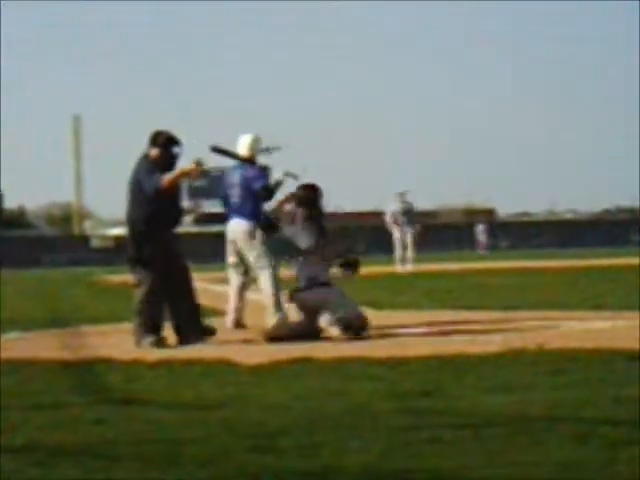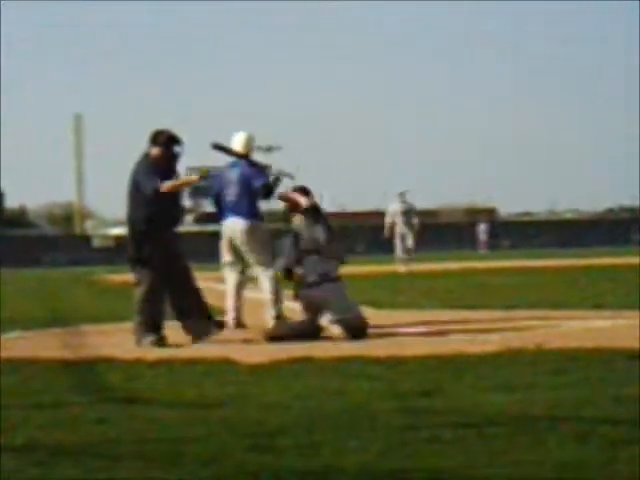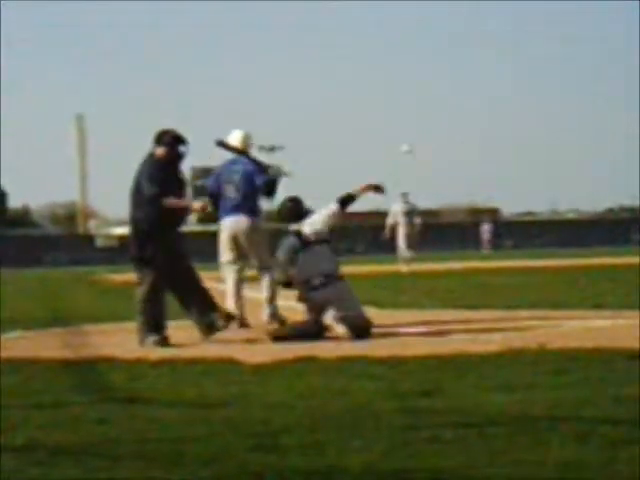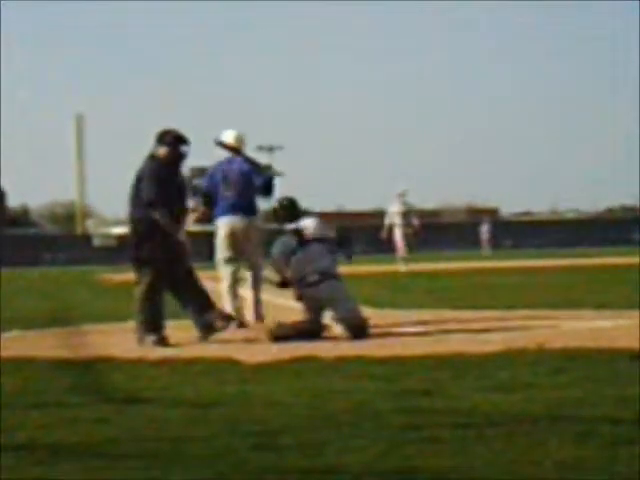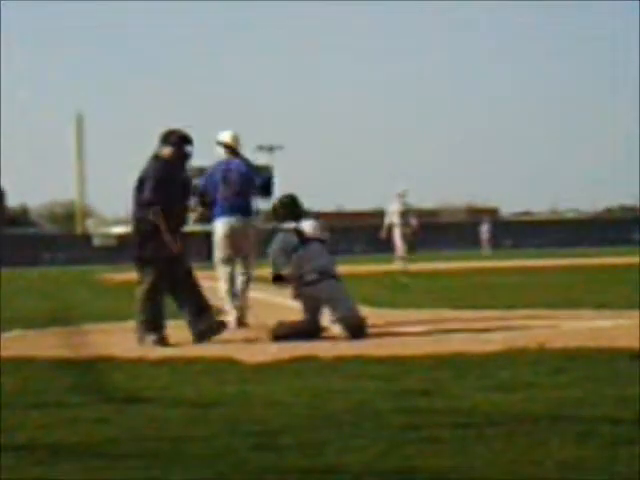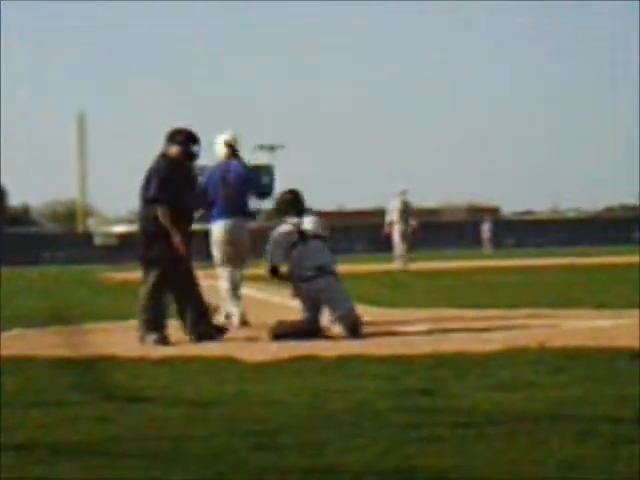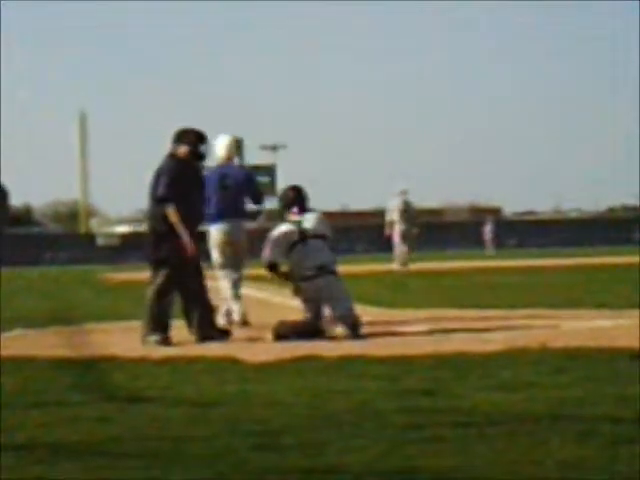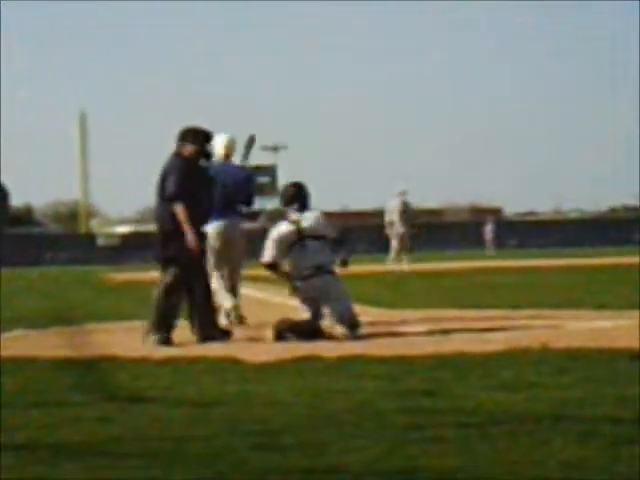
dt=0.1s
person 1, frame 1
left shoulder: (161, 168)
right shoulder: (145, 169)
right elbow: (160, 184)
right wrist: (185, 171)
left hip: (164, 235)
right hip: (146, 237)
left knee: (179, 282)
right knee: (150, 285)
left ankle: (190, 331)
right ankle: (145, 333)
person 1, frame 2
left shoulder: (163, 168)
right shoulder: (145, 169)
left elbow: (170, 190)
right elbow: (160, 188)
right wrist: (188, 181)
left hip: (164, 234)
right hip: (147, 236)
left knee: (181, 280)
right knee: (150, 285)
left ankle: (199, 325)
right ankle: (146, 332)
person 1, frame 3
left shoulder: (168, 169)
right shoulder: (150, 169)
right elbow: (158, 200)
right wrist: (190, 205)
left hip: (168, 234)
right hip: (151, 236)
left knee: (186, 279)
right knee: (153, 284)
left ankle: (209, 320)
right ankle: (150, 332)
person 1, frame 4
left shoulder: (169, 169)
right shoulder: (151, 170)
right elbow: (153, 206)
right wrist: (176, 232)
left hip: (168, 235)
right hip: (150, 236)
left knee: (184, 279)
right knee: (151, 284)
left ankle: (207, 320)
right ankle: (148, 332)
person 1, frame 5
left shoulder: (174, 169)
right shoulder: (155, 170)
right elbow: (152, 207)
right wrist: (167, 237)
left hip: (169, 236)
right hip: (153, 237)
left knee: (184, 281)
right knee: (153, 284)
left ankle: (201, 326)
right ankle: (149, 331)
person 1, frame 6
left shoulder: (181, 169)
right shoulder: (161, 168)
right elbow: (158, 205)
left wrist: (181, 234)
right wrist: (175, 234)
left hip: (177, 234)
right hip: (160, 236)
left knee: (186, 283)
right knee: (157, 284)
left ankle: (200, 328)
right ankle: (150, 330)
person 1, frame 7
left shoulder: (189, 168)
right shoulder: (171, 168)
right elbow: (168, 203)
left wrist: (187, 234)
right wrist: (184, 234)
left hip: (183, 236)
right hip: (169, 236)
left knee: (193, 283)
right knee: (164, 284)
left ankle: (203, 328)
right ankle: (154, 331)
person 1, frame 8
left shoulder: (193, 167)
right shoulder: (177, 167)
right elbow: (177, 202)
left wrist: (194, 232)
right wrist: (189, 231)
left hip: (191, 233)
right hip: (177, 235)
left knee: (199, 283)
right knee: (172, 283)
left ankle: (206, 329)
right ankle: (158, 330)
person 2, frame 1
left shoulder: (229, 173)
right shoulder: (256, 170)
left elbow: (226, 202)
right elbow: (265, 195)
right wrist: (280, 179)
left hip: (232, 226)
right hip: (251, 227)
left knee: (237, 274)
right knee: (267, 271)
left ankle: (234, 318)
right ankle: (276, 318)
person 2, frame 2
left shoulder: (221, 172)
right shoulder: (254, 168)
left elbow: (217, 201)
right elbow: (266, 193)
right wrist: (276, 178)
left hip: (227, 224)
right hip: (247, 225)
left knee: (233, 272)
right knee: (266, 269)
left ankle: (233, 317)
right ankle: (274, 315)
person 2, frame 3
left shoulder: (220, 170)
right shoulder: (254, 166)
left elbow: (213, 200)
right elbow: (268, 191)
right wrist: (275, 175)
left hip: (227, 223)
right hip: (250, 221)
left knee: (232, 272)
right knee: (265, 267)
left ankle: (237, 316)
right ankle: (271, 312)
person 2, frame 4
left shoulder: (214, 170)
right shoulder: (250, 166)
left elbow: (206, 201)
right elbow: (265, 191)
right wrist: (269, 175)
left hip: (223, 222)
right hip: (246, 221)
left knee: (228, 271)
right knee: (255, 267)
left ankle: (234, 316)
right ankle: (256, 311)
person 2, frame 5
left shoulder: (212, 172)
right shoulder: (247, 167)
left elbow: (203, 201)
right elbow: (265, 191)
right wrist: (266, 176)
left hip: (222, 223)
right hip: (244, 221)
left knee: (226, 272)
right knee: (245, 269)
left ankle: (236, 316)
right ankle: (239, 313)
person 2, frame 6
left shoulder: (210, 174)
right shoulder: (245, 170)
left hip: (219, 225)
right hip: (240, 223)
left knee: (225, 273)
right knee: (237, 271)
left ankle: (236, 315)
right ankle: (232, 313)
person 2, frame 7
left shoulder: (208, 175)
right shoulder: (244, 174)
right elbow: (258, 200)
left hip: (216, 227)
right hip: (237, 226)
left knee: (224, 274)
right knee: (235, 273)
left ankle: (238, 312)
right ankle: (227, 314)
person 2, frame 8
left shoulder: (207, 172)
right shoulder: (243, 173)
right elbow: (248, 202)
left hip: (213, 226)
right hip: (234, 224)
left knee: (217, 274)
right knee: (233, 273)
left ankle: (231, 307)
right ankle: (228, 314)
person 3, frame 1
right shoulder: (300, 220)
left wrist: (348, 260)
right hip: (320, 288)
left knee: (311, 328)
right knee: (360, 324)
left ankle: (278, 332)
right ankle: (331, 320)
person 3, frame 2
left shoulder: (291, 239)
right shoulder: (308, 220)
left elbow: (285, 271)
left hip: (306, 288)
right hip: (326, 285)
left knee: (312, 327)
right knee: (359, 328)
left ankle: (278, 332)
right ankle: (332, 319)
person 3, frame 3
left shoulder: (285, 245)
right shoulder: (314, 222)
left elbow: (285, 281)
right elbow: (342, 203)
right wrist: (366, 188)
left hip: (309, 292)
right hip: (332, 285)
left knee: (315, 327)
right knee: (362, 329)
left ankle: (284, 332)
right ankle: (336, 318)
person 3, frame 4
left shoulder: (279, 245)
right shoulder: (312, 223)
left elbow: (282, 281)
right elbow: (334, 241)
left hip: (304, 289)
right hip: (328, 283)
left knee: (313, 327)
right knee: (360, 329)
left ankle: (281, 331)
right ankle: (338, 320)
person 3, frame 5
left shoulder: (279, 240)
right shoulder: (314, 225)
left elbow: (277, 277)
left hip: (303, 288)
right hip: (327, 282)
left knee: (311, 325)
right knee: (357, 329)
left ankle: (283, 330)
person 3, frame 6
left shoulder: (278, 234)
right shoulder: (314, 221)
left elbow: (273, 270)
left hip: (302, 285)
right hip: (326, 279)
left knee: (312, 325)
right knee: (353, 328)
left ankle: (281, 329)
person 3, frame 7
left shoulder: (279, 232)
right shoulder: (316, 218)
left elbow: (269, 264)
left wrist: (289, 278)
left hip: (302, 284)
right hip: (326, 278)
left knee: (315, 325)
right knee: (352, 326)
left ankle: (285, 328)
person 3, frame 8
left shoulder: (278, 230)
right shoulder: (316, 217)
left elbow: (268, 263)
right elbow: (337, 241)
left wrist: (289, 278)
right wrist: (343, 255)
left hip: (301, 284)
right hip: (324, 278)
left knee: (315, 327)
right knee: (350, 325)
left ankle: (285, 326)
